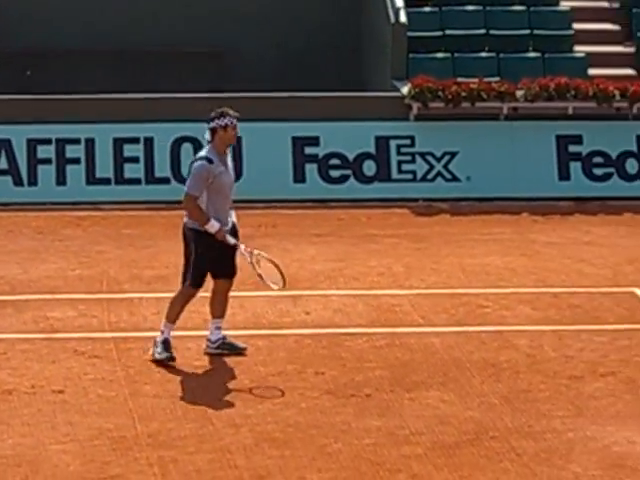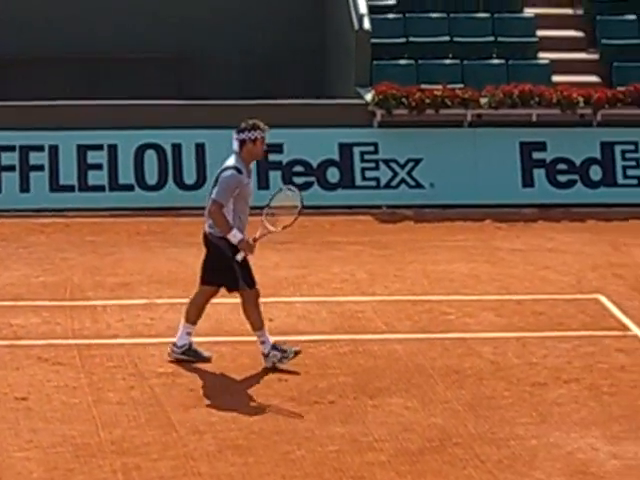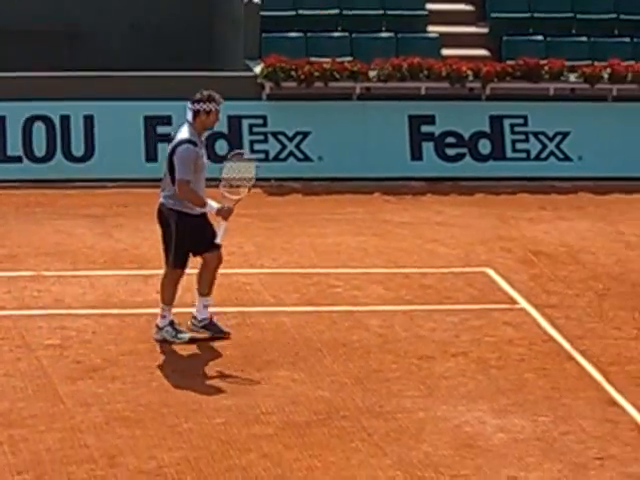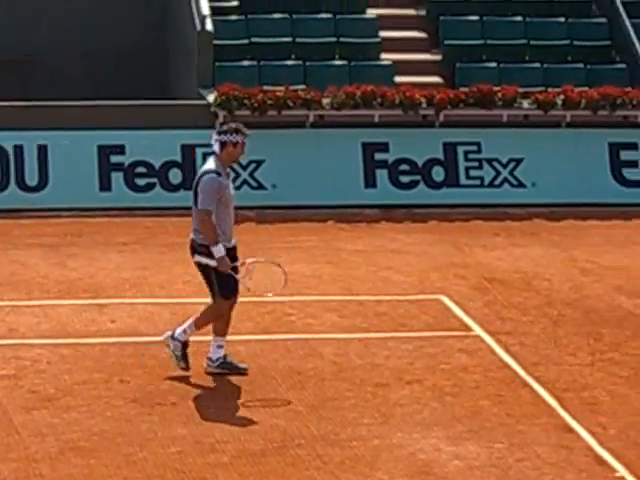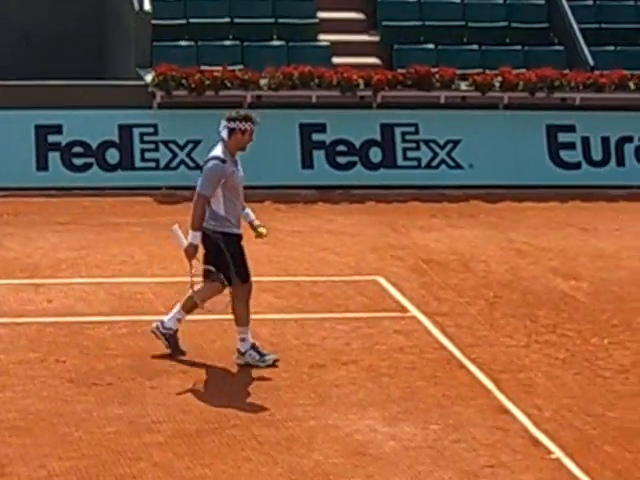
dt=0.4s
person 1, frame 1
left shoulder: (226, 157)
right shoulder: (203, 164)
right elbow: (189, 203)
left wrist: (231, 220)
right wrist: (215, 227)
left hip: (221, 232)
right hip: (200, 233)
left knee: (224, 284)
right knee: (190, 289)
left ankle: (215, 338)
right ankle: (164, 339)
person 1, frame 2
left shoulder: (242, 168)
right shoulder: (233, 173)
right elbow: (214, 210)
left wrist: (237, 238)
right wrist: (238, 239)
left hip: (224, 240)
right hip: (223, 241)
left knee: (207, 291)
right knee: (250, 293)
left ankle: (181, 344)
right ankle: (268, 350)
person 1, frame 3
left shoulder: (194, 138)
right shoulder: (186, 146)
right elbow: (184, 190)
right wrist: (215, 208)
left hip: (192, 213)
right hip: (176, 214)
left knee: (213, 258)
right knee: (175, 269)
left ankle: (202, 317)
right ankle: (164, 325)
person 1, frame 4
left shoulder: (222, 172)
right shoulder: (211, 177)
right elbow: (204, 220)
left wrist: (227, 248)
right wrist: (220, 253)
left hip: (222, 248)
right hip: (208, 250)
left knee: (229, 300)
right knee: (224, 302)
left ankle: (217, 357)
right ankle: (180, 336)
person 1, frame 5
left shoulder: (232, 159)
right shoulder: (218, 163)
right elbow: (199, 202)
left wrist: (252, 220)
right wrist: (193, 240)
left hip: (227, 233)
right hip: (221, 236)
left knee: (214, 286)
right knee: (242, 288)
left ankle: (168, 325)
right ankle: (245, 349)
